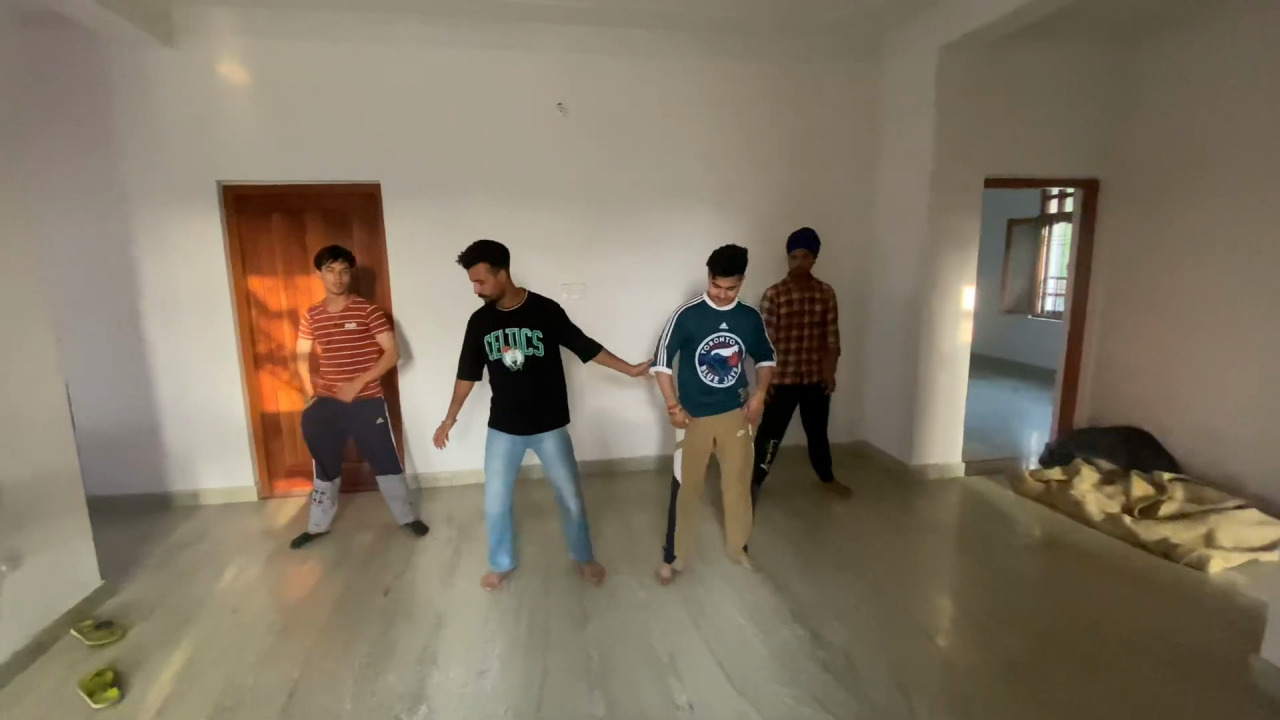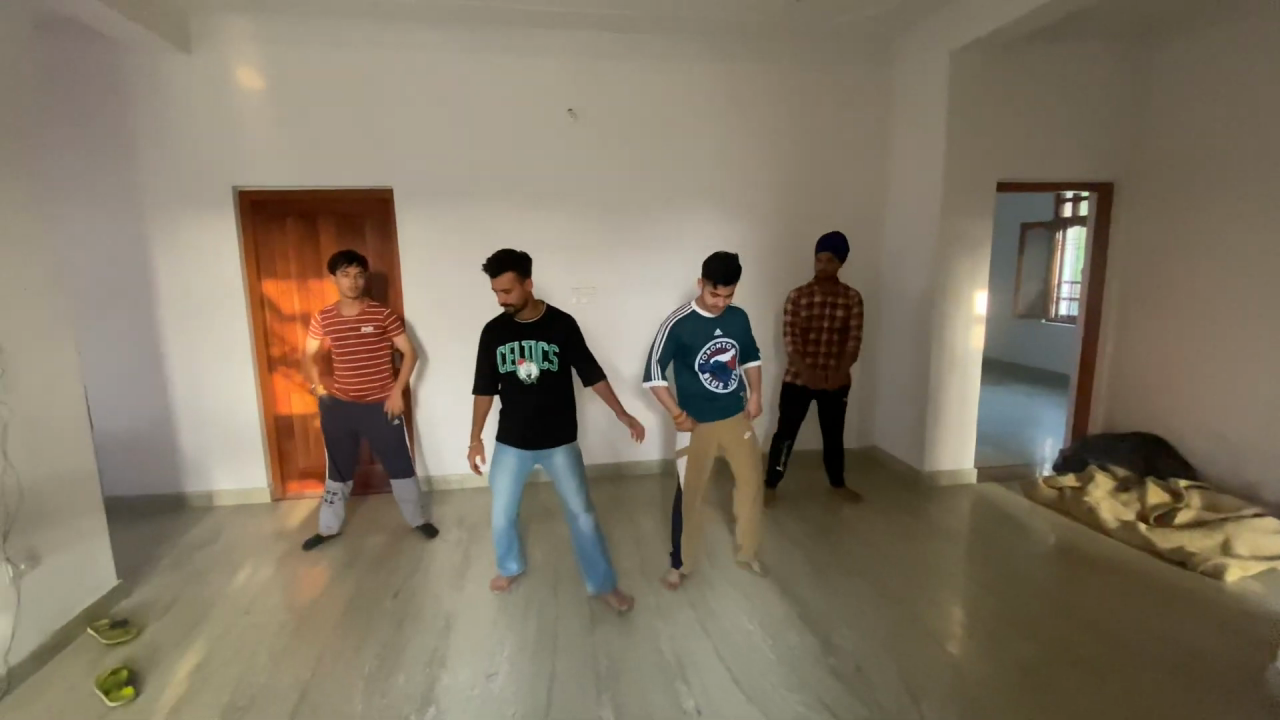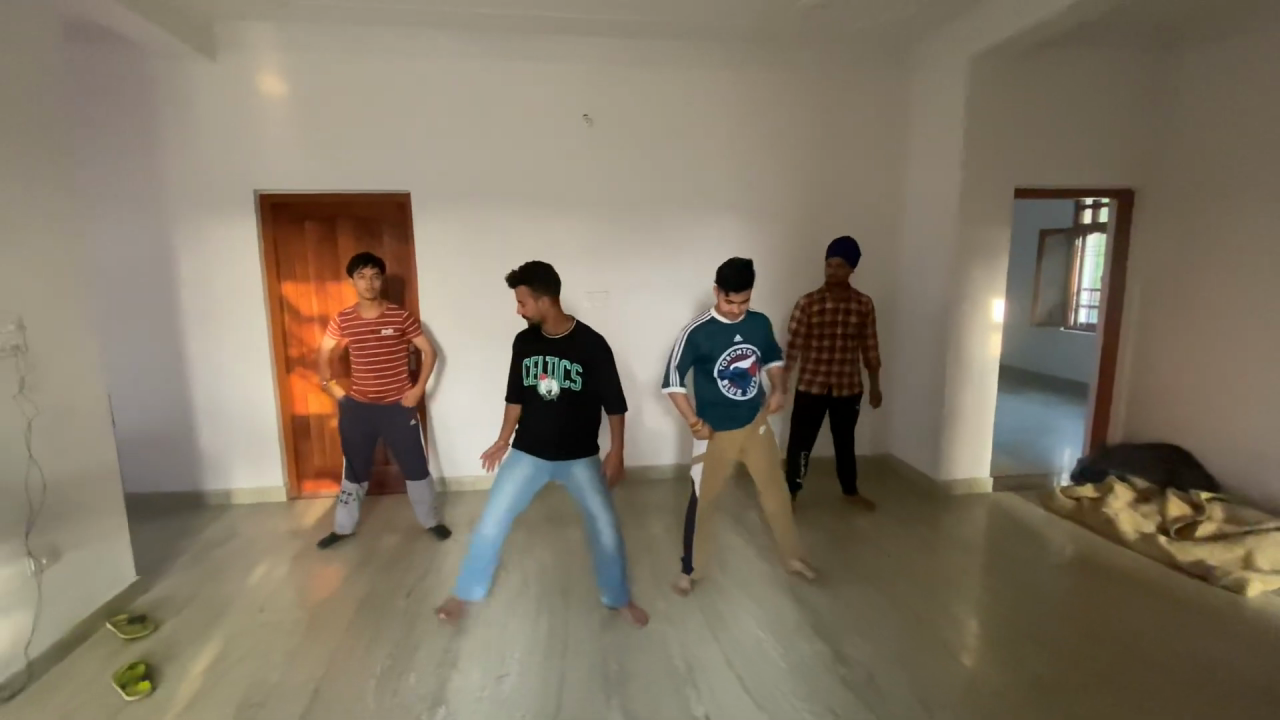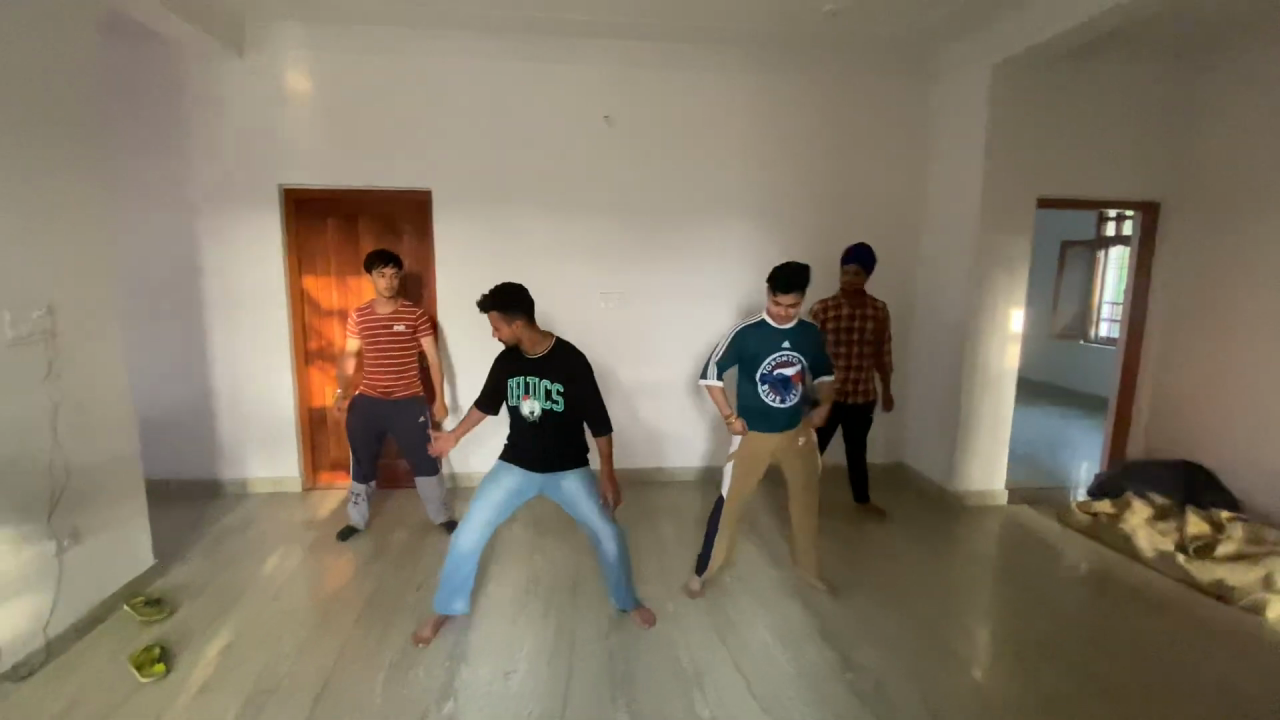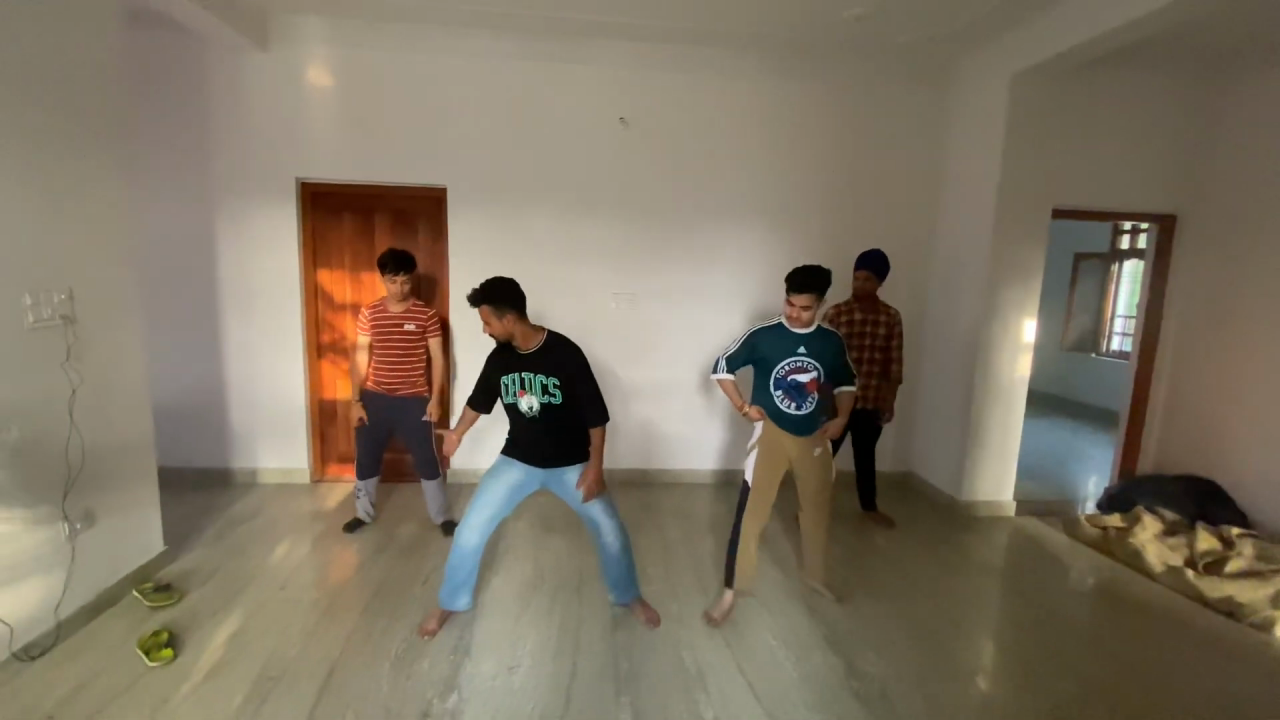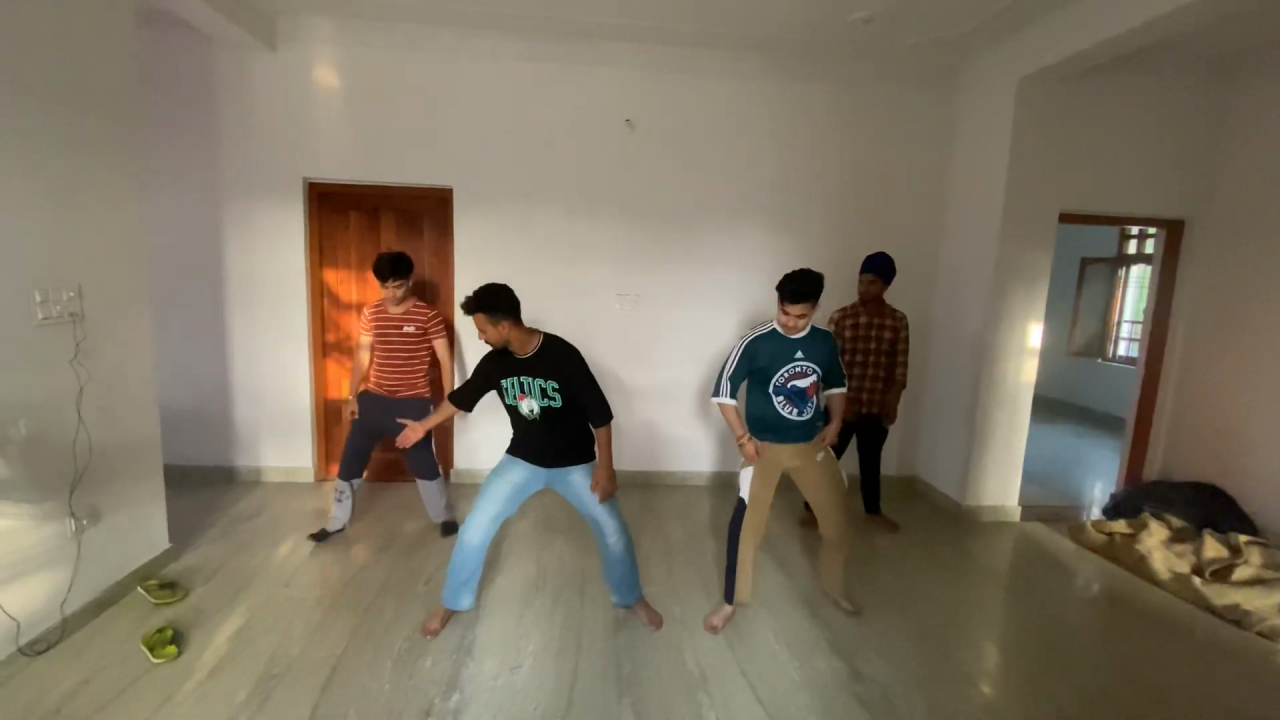
dt=0.3s
person 1, frame 1
left shoulder: (546, 311)
right shoulder: (479, 322)
left elbow: (586, 348)
right elbow: (467, 374)
left wrist: (628, 369)
right wrist: (450, 418)
left hip: (549, 425)
right hip: (503, 427)
left knee: (569, 495)
right knee: (496, 501)
left ankle: (583, 556)
right ankle: (501, 563)
person 1, frame 2
left shoulder: (562, 325)
right shoulder: (493, 331)
left elbow: (591, 374)
right elbow: (484, 389)
left wrist: (622, 414)
right wrist: (475, 437)
left hip: (559, 441)
right hip: (511, 441)
left knee: (581, 513)
right knee: (501, 515)
left ankle: (604, 585)
right ankle: (510, 567)
person 1, frame 3
left shoulder: (592, 345)
right shoulder: (524, 342)
left elbow: (615, 404)
left wrist: (616, 453)
right wrist: (504, 437)
left hip: (580, 456)
right hip: (528, 452)
left knee: (605, 528)
right knee: (491, 523)
left ankle: (619, 598)
right ankle: (465, 595)
person 1, frame 4
left shoulder: (572, 361)
right shoulder: (505, 362)
left elbow: (599, 422)
right elbow: (487, 402)
left wrist: (608, 476)
right wrist: (455, 435)
left hip: (568, 469)
right hip: (516, 465)
left knee: (608, 535)
right knee: (468, 535)
left ankle: (628, 602)
right ankle: (444, 610)
person 1, frame 5
left shoulder: (565, 354)
right shoulder: (499, 358)
left elbow: (596, 414)
right elbow: (480, 400)
left wrist: (594, 466)
right wrist: (457, 431)
left hip: (570, 463)
right hip: (518, 460)
left knee: (609, 530)
right knee: (471, 529)
left ankle: (629, 597)
right ankle: (449, 604)
person 1, frame 6
left shoulder: (563, 356)
right shoulder: (495, 362)
left elbow: (599, 412)
right elbow: (463, 396)
left wrist: (605, 465)
right wrist: (423, 426)
left hip: (574, 463)
right hip: (522, 459)
left knee: (612, 531)
right knee: (475, 529)
left ankle: (631, 598)
right ankle: (452, 604)
person 2, frame 1
left shoulder: (750, 317)
right shoulder: (686, 314)
left elbow: (765, 358)
right elbow: (661, 361)
left wrist: (759, 394)
right wrist: (674, 406)
left hip: (735, 413)
right hip: (695, 416)
left knee: (738, 482)
right knee: (686, 486)
left ankle: (737, 547)
right ankle: (672, 557)
person 2, frame 2
left shoulder: (739, 318)
right shoulder: (677, 324)
left elbow: (751, 357)
right elbow: (654, 373)
left wrist: (755, 395)
right wrist: (677, 414)
left hip: (738, 417)
right hip: (697, 423)
left knee: (751, 482)
right knee: (690, 493)
left ankle: (747, 552)
right ankle: (680, 562)
person 2, frame 3
left shoulder: (760, 324)
right shoulder: (697, 332)
left elbow: (774, 358)
right elbow: (672, 381)
left wrist: (778, 390)
right wrist: (694, 422)
left hip: (756, 422)
right hip: (716, 430)
left knee: (775, 489)
right knee: (702, 498)
left ankle: (793, 557)
right ankle: (689, 568)
person 2, frame 4
left shoulder: (811, 334)
right shoulder: (745, 333)
left elbow: (824, 373)
right elbow: (711, 373)
left wrist: (824, 405)
right wrist: (730, 417)
left hip: (797, 430)
right hip: (753, 433)
left knee: (807, 499)
right knee: (731, 501)
left ankle: (808, 568)
right ankle: (701, 571)
person 2, frame 5
left shoulder: (831, 341)
right shoulder: (761, 335)
left elbow: (846, 383)
right elbow: (722, 367)
left wrist: (840, 417)
right wrist: (743, 406)
left hip: (813, 437)
right hip: (771, 431)
left knee: (817, 509)
right knee: (752, 508)
left ankle: (813, 576)
right ankle: (729, 593)
person 2, frame 6
left shoulder: (825, 342)
right shoulder: (755, 342)
left elbow: (835, 384)
right elbow: (723, 390)
left wrist: (835, 422)
right wrist: (742, 438)
left hip: (812, 443)
right hip: (765, 445)
left knee: (836, 517)
right knee: (747, 521)
left ankle: (834, 586)
right ankle: (730, 602)
person 3, frame 1
left shoulder: (368, 311)
right shoulder: (311, 316)
left elbow: (391, 352)
right elbow: (302, 357)
left wrist: (359, 383)
right wrist: (311, 395)
left hip: (366, 402)
right hip: (326, 404)
left knee: (386, 463)
right knee: (325, 468)
left ankle: (407, 516)
right ankle: (317, 525)
person 3, frame 2
left shoulder: (383, 314)
right shoulder: (323, 318)
left elbow: (410, 353)
right elbow: (308, 355)
left wrist: (397, 392)
right wrist: (317, 388)
left hip: (381, 405)
right hip: (341, 406)
left knee: (400, 466)
right knee: (338, 470)
left ankle: (417, 519)
right ankle: (328, 528)
person 3, frame 3
left shoulder: (402, 317)
right shoulder: (341, 320)
left elbow: (429, 352)
right elbow: (323, 353)
left wrist: (418, 389)
right wrist: (329, 382)
left hip: (398, 406)
right hip: (358, 407)
left knee: (416, 467)
right knee: (354, 469)
left ankle: (431, 521)
right ankle: (343, 527)
person 3, frame 4
left shoulder: (416, 315)
right shoulder: (358, 316)
left elbow: (433, 357)
right elbow: (350, 356)
left wrist: (439, 399)
right wrist: (342, 392)
left hip: (408, 403)
right hip: (367, 402)
left knee: (425, 463)
right knee: (362, 466)
left ankle: (442, 516)
right ankle: (357, 520)
person 3, frame 5
left shoulder: (426, 315)
right shoulder: (369, 313)
left elbow: (438, 359)
right elbow: (360, 357)
left wrist: (435, 400)
right wrist: (356, 400)
left hip: (413, 401)
right hip: (375, 399)
left knee: (427, 463)
right knee: (366, 461)
left ankle: (442, 516)
right ankle: (364, 513)
person 3, frame 6
left shoulder: (428, 316)
right shoulder: (371, 313)
left elbow: (445, 360)
right elbow: (363, 356)
right wrist: (353, 396)
left hip: (413, 403)
right hip: (374, 399)
left knee: (424, 464)
right knee: (350, 462)
left ankle: (444, 516)
right ankle: (336, 523)
person 4, frame 1
left shoulder: (826, 292)
right shoulder: (774, 294)
left elbow: (832, 336)
right elbow: (767, 338)
left wrist: (830, 371)
left hip: (817, 376)
right hip: (783, 376)
left knee: (817, 430)
right knee: (770, 431)
left ankle: (827, 478)
right ankle: (755, 482)
person 4, frame 2
left shoulder: (852, 298)
right shoulder: (797, 296)
left elbow: (854, 341)
right elbow: (791, 340)
left wrist: (840, 372)
right wrist: (806, 371)
left hip: (835, 380)
right hip: (797, 378)
left knee: (833, 434)
right knee: (785, 432)
left ankle: (838, 483)
right ankle: (770, 485)
person 4, frame 3
left shoulder: (864, 304)
right shoulder: (808, 302)
left elbow: (870, 348)
right elbow: (792, 345)
left wrist: (875, 386)
left hip: (849, 387)
right hip: (811, 386)
left knee: (845, 441)
right knee: (800, 442)
left ankle: (851, 491)
right ankle: (790, 493)
person 4, frame 4
left shoulder: (879, 310)
right shoulder: (823, 308)
left elbow: (883, 353)
left wrist: (886, 389)
left hip: (863, 394)
left knee: (857, 449)
left ankle: (862, 499)
person 4, frame 5
left shoulder: (891, 317)
right shoulder: (835, 313)
left elbow: (894, 363)
left wrist: (889, 400)
left hip: (872, 401)
left knee: (866, 456)
left ankle: (869, 507)
person 4, frame 6
left shoulder: (898, 320)
right shoulder: (841, 317)
left elbow: (900, 367)
left wrist: (892, 403)
right wrist: (842, 399)
left hip: (877, 405)
right hip: (842, 403)
left knee: (871, 460)
left ankle: (873, 511)
right ankle: (812, 507)
